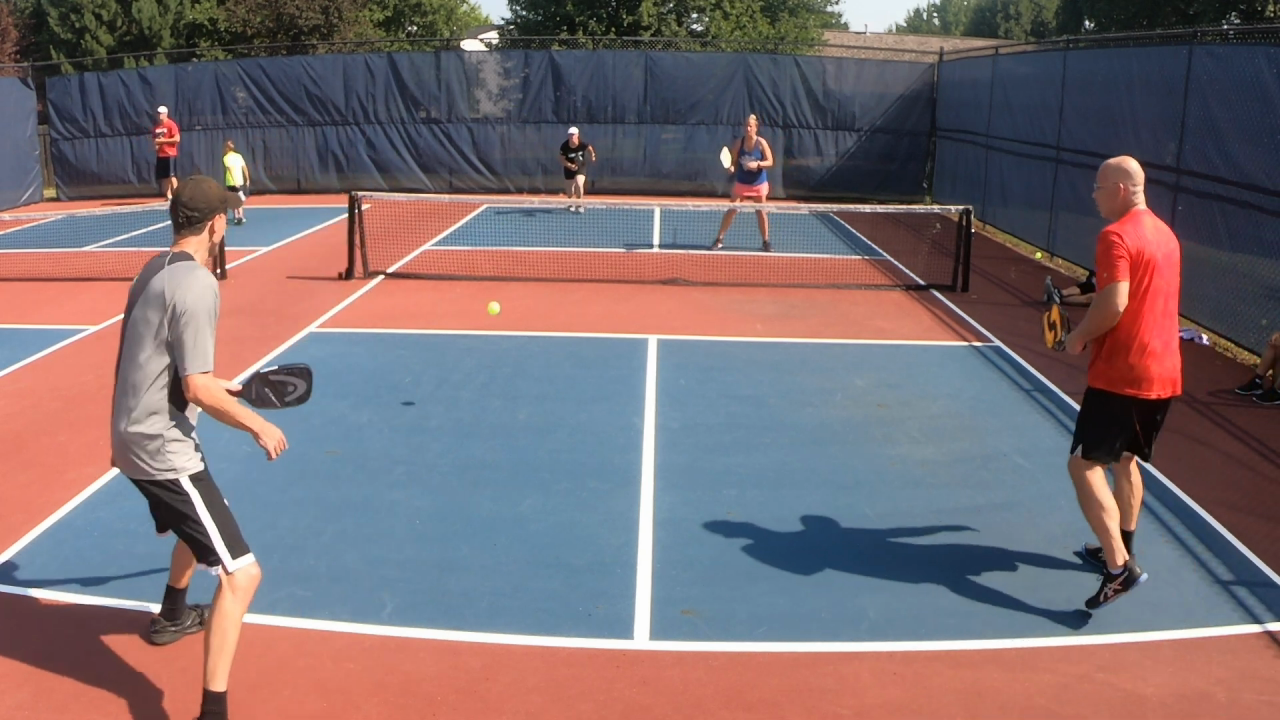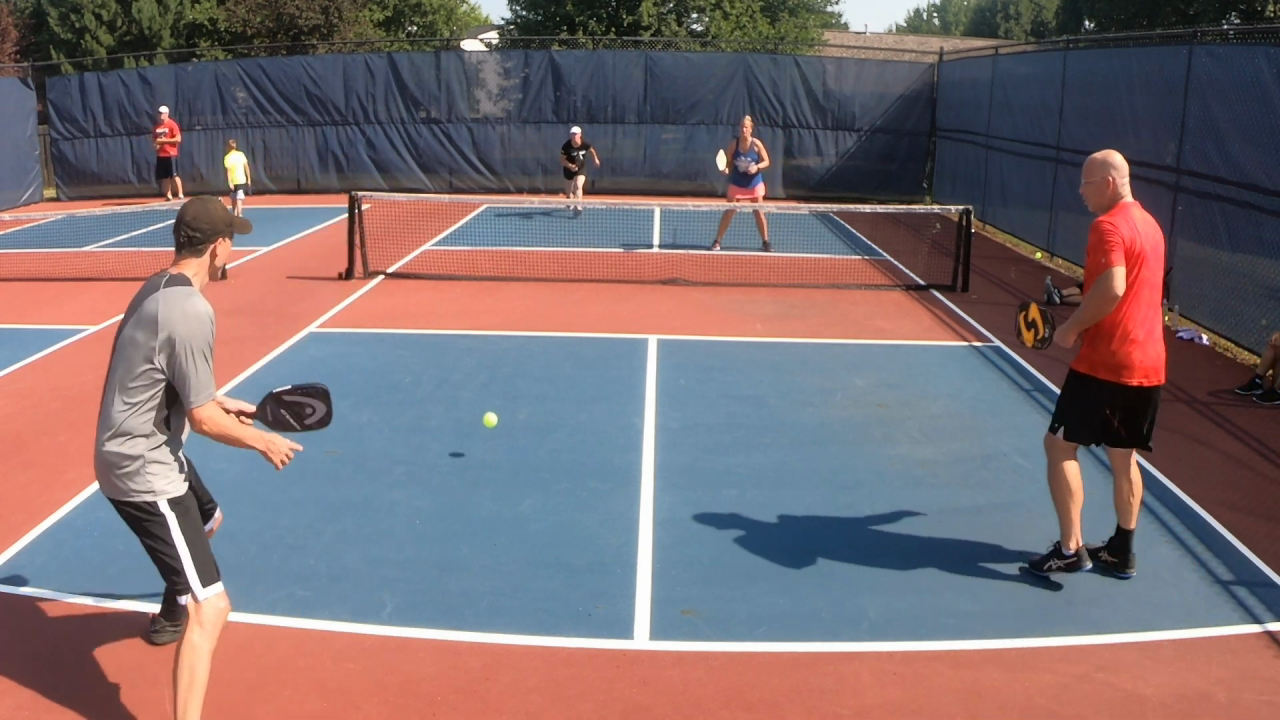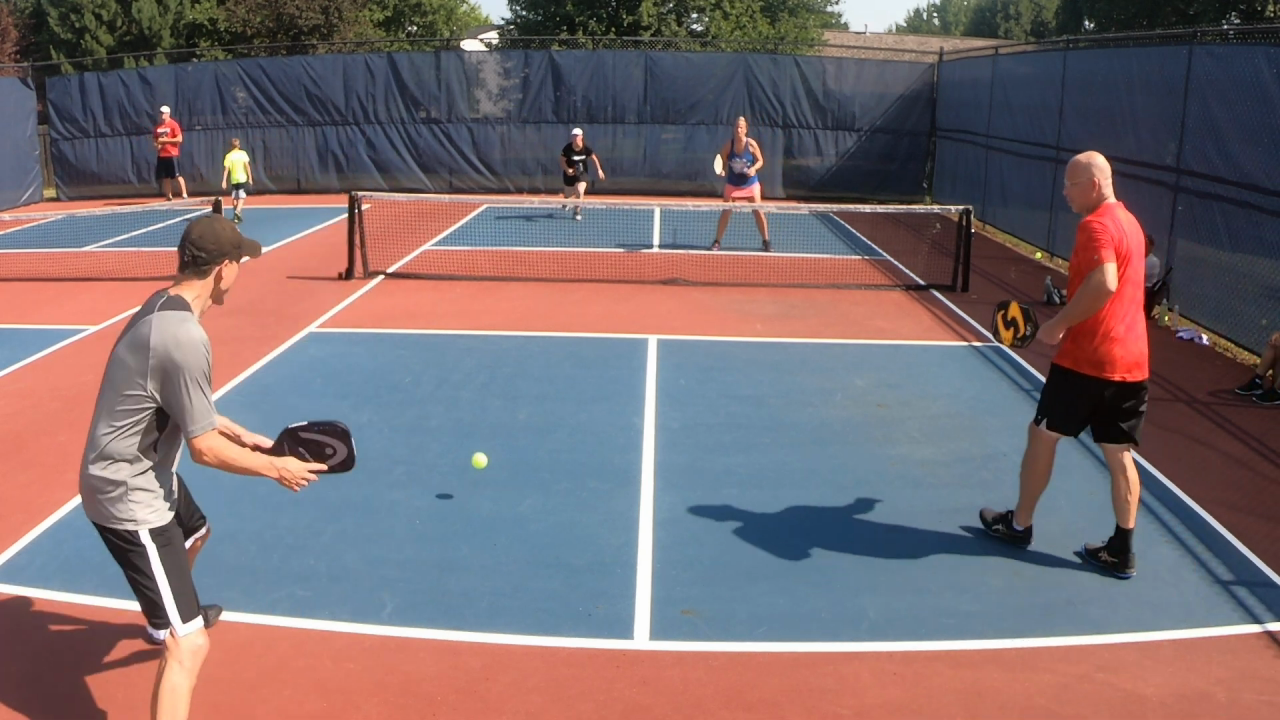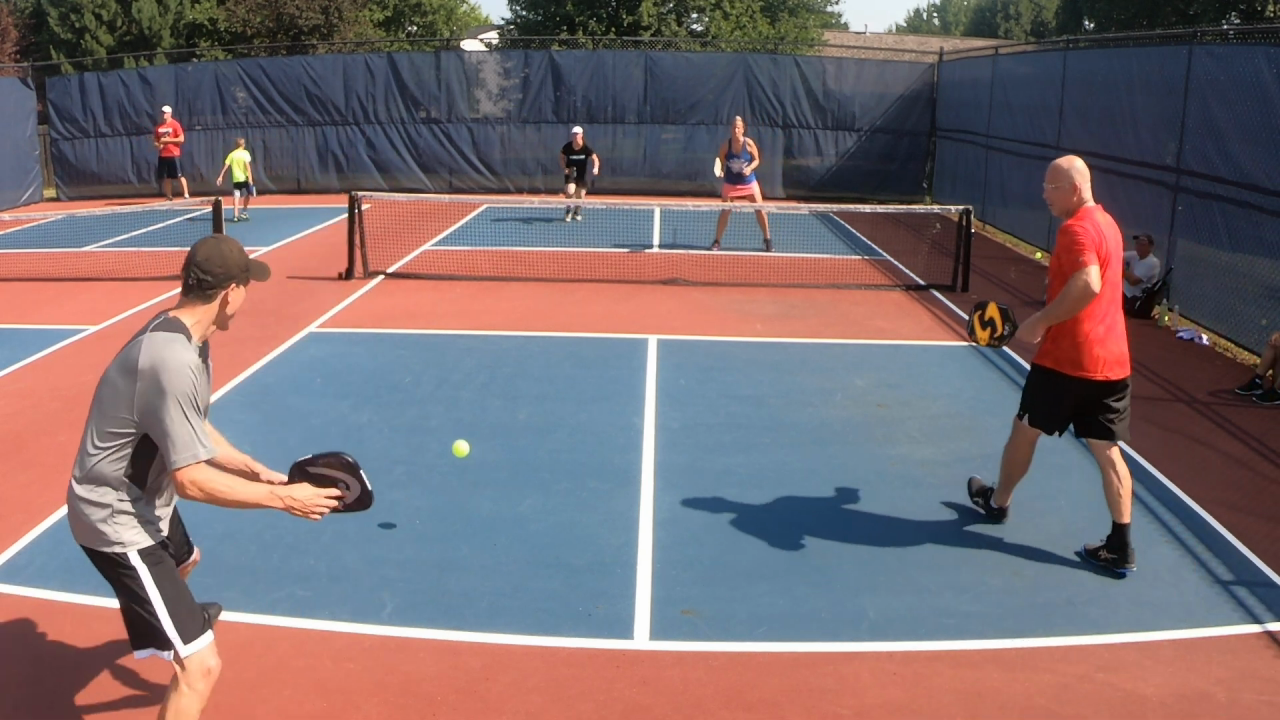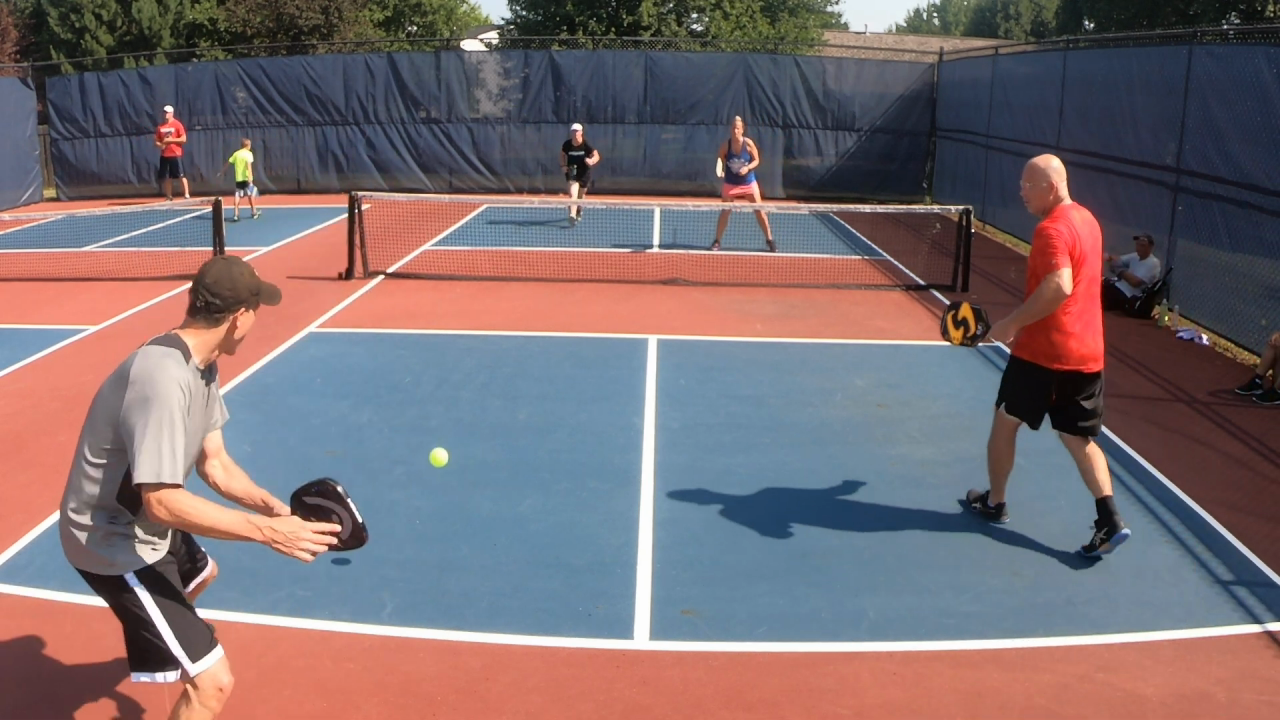
dt=0.1s
person 1, frame 1
left shoulder: (156, 270)
right shoulder: (196, 282)
right elbow: (198, 387)
left wrist: (219, 384)
right wrist: (258, 424)
left hip: (133, 438)
right hip: (162, 448)
left knee: (201, 522)
right knee: (241, 574)
left ankle: (173, 613)
person 1, frame 2
left shoulder: (160, 289)
right shoulder: (191, 313)
right elbow: (203, 419)
left wrist: (229, 404)
right wrist: (264, 443)
left hip: (140, 455)
right hip: (142, 472)
left knee: (203, 522)
right knee: (210, 613)
left ankle: (178, 607)
person 1, frame 3
left shoulder: (163, 308)
right shoulder: (184, 338)
right elbow: (204, 448)
left wrist: (245, 436)
right wrist: (275, 467)
left hip: (140, 474)
right hip: (126, 496)
left knee: (193, 535)
right knee: (189, 647)
left ankle: (169, 619)
person 1, frame 4
left shoulder: (186, 341)
right shoulder: (173, 362)
left elbow: (195, 433)
right elbow: (189, 478)
left wrist: (266, 475)
right wrist: (282, 495)
left hip: (142, 502)
right hip: (115, 521)
left knee: (185, 557)
right knee: (202, 666)
left ankle: (175, 618)
person 1, frame 5
left shoulder: (200, 367)
right shoulder: (166, 379)
left elbow: (213, 463)
right elbow: (162, 503)
left wrist: (273, 508)
right wrist: (266, 530)
left hip: (141, 524)
right hip: (111, 543)
left knee: (200, 573)
right knee: (212, 682)
left ankle: (175, 629)
person 2, frame 1
left shoulder: (1116, 236)
right shoulder: (1165, 234)
left elbow: (1113, 304)
left wrist: (1078, 336)
left hip: (1121, 374)
right hip: (1164, 374)
left knee: (1084, 465)
right knee: (1124, 461)
left ankle: (1120, 566)
right ankle: (1118, 550)
person 2, frame 2
left shoulder: (1108, 225)
right shoulder: (1149, 224)
left elbow: (1113, 288)
left wrist: (1073, 327)
left hip: (1104, 363)
right hip: (1149, 364)
left knee: (1059, 446)
right knee: (1123, 455)
left ankle: (1070, 548)
right ankle: (1122, 548)
person 2, frame 3
left shoulder: (1095, 225)
right shoulder: (1128, 222)
left elbow: (1103, 285)
left wrist: (1057, 324)
left hip: (1087, 359)
right hip: (1132, 360)
left knee: (1042, 437)
right knee: (1118, 454)
left ankle: (1020, 525)
right ankle: (1122, 548)
person 2, frame 4
left shoulder: (1075, 229)
right shoulder: (1107, 224)
left elbow: (1088, 287)
left wrist: (1039, 323)
left hip: (1066, 358)
right hip: (1112, 360)
left knee: (1023, 432)
right knee: (1106, 450)
left ankle: (998, 502)
right ankle: (1120, 543)
person 2, frame 5
left shoulder: (1051, 228)
right shoulder: (1087, 220)
left elbow: (1058, 287)
left wrist: (1012, 321)
left hip: (1042, 350)
right hip: (1088, 352)
left knee: (1005, 421)
right knee: (1081, 438)
left ankle: (994, 501)
right ankle: (1110, 520)
